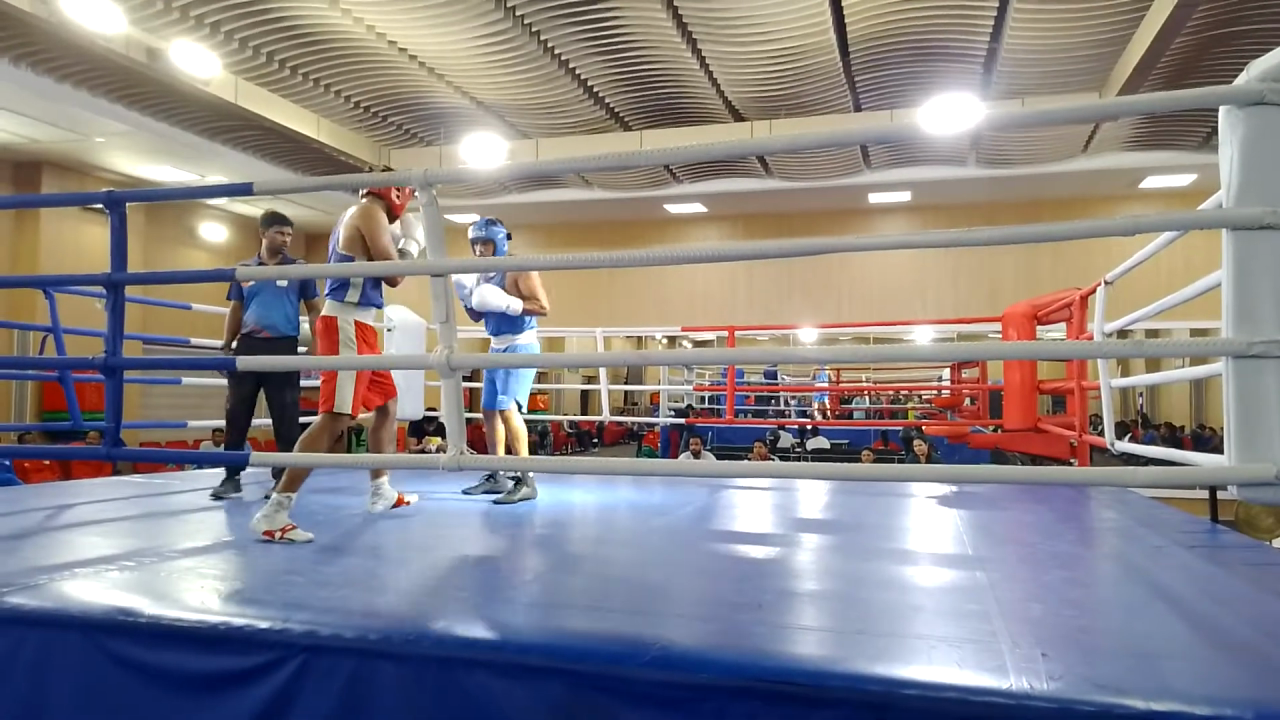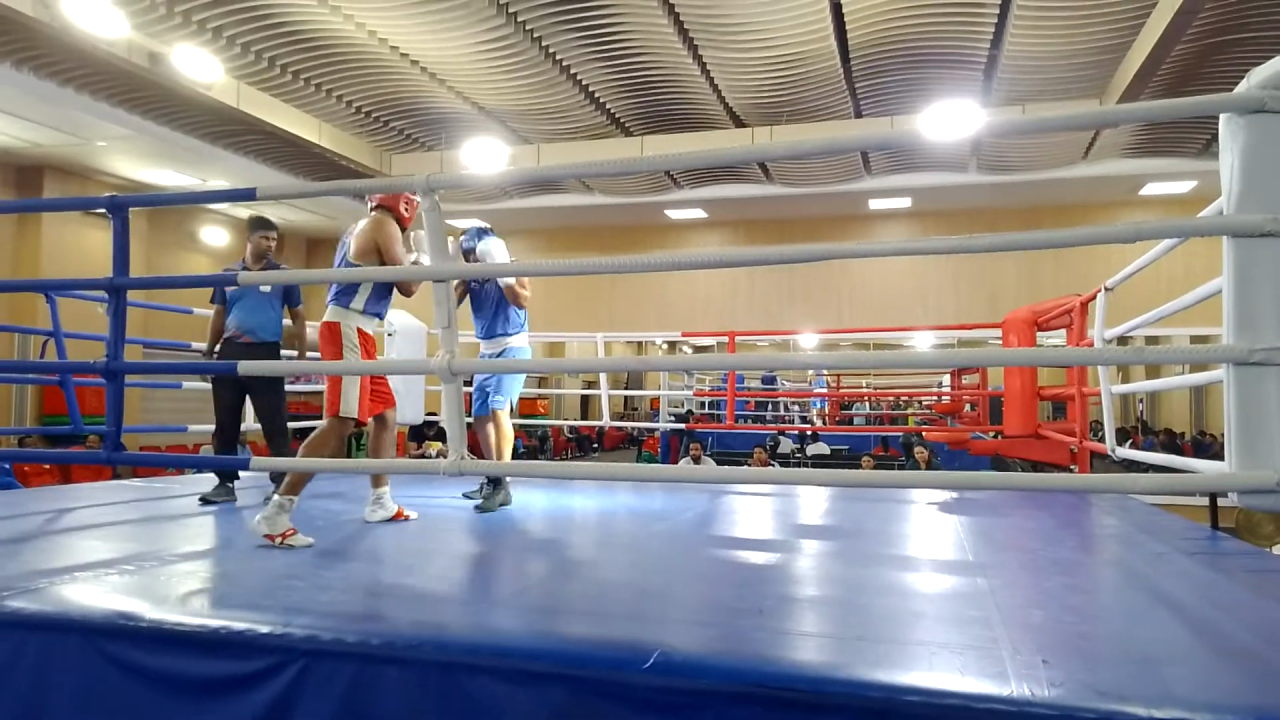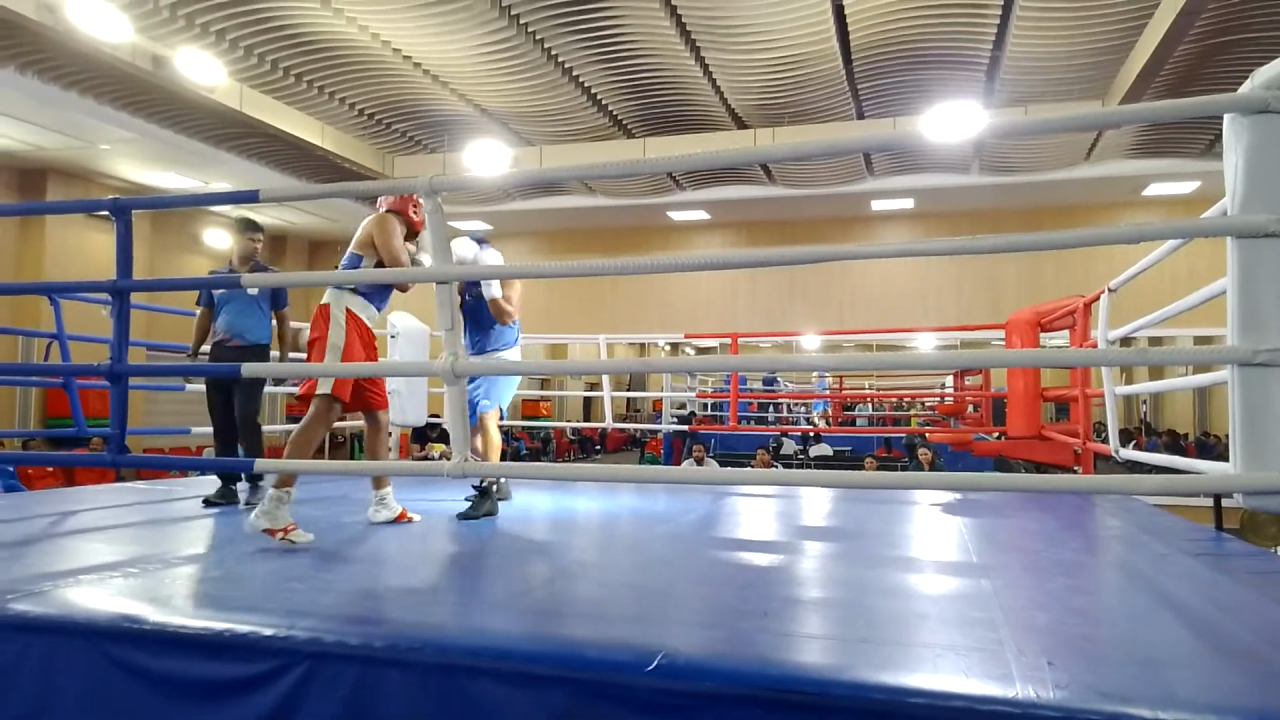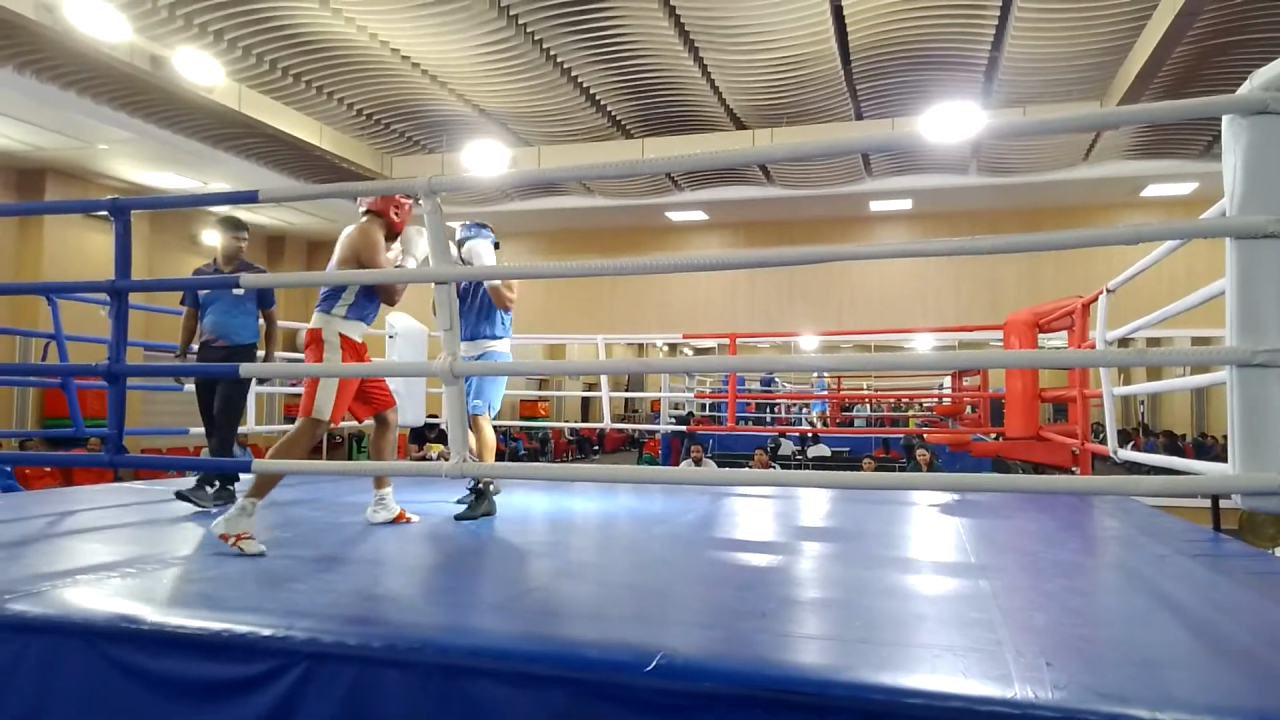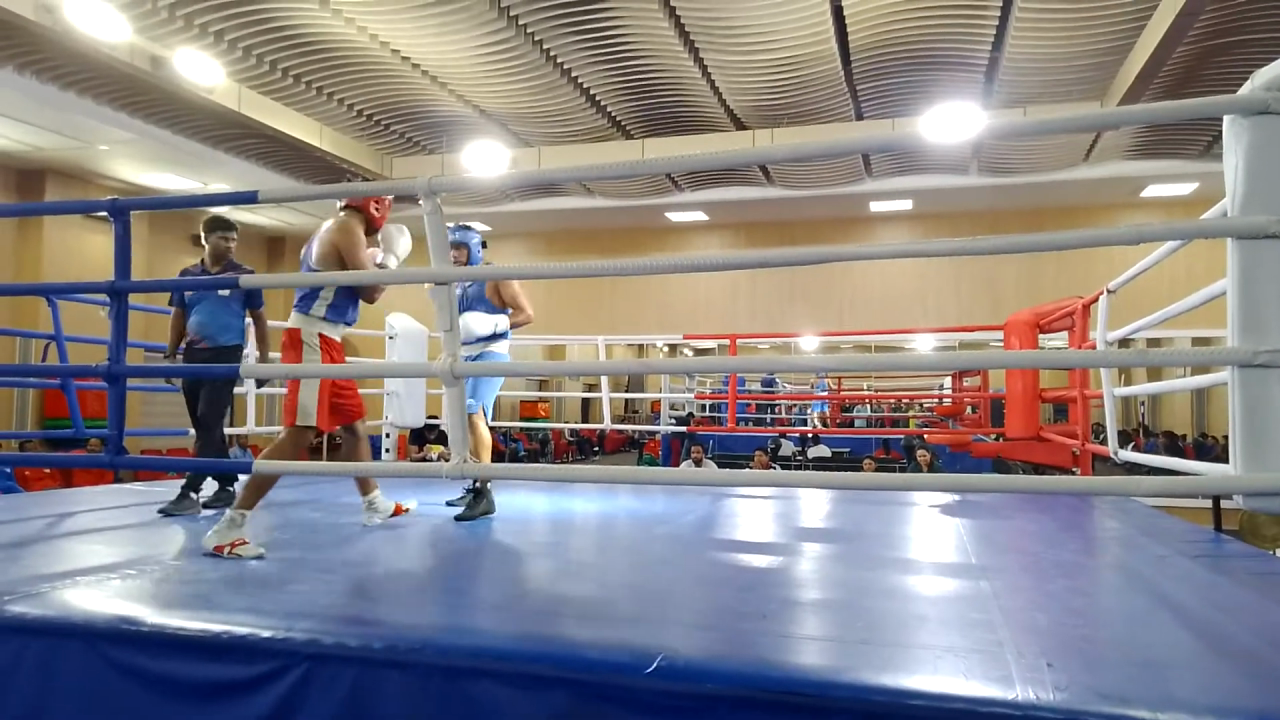
dt=0.2s
person 1, frame 1
left shoulder: (354, 218)
right shoulder: (370, 213)
right elbow: (393, 276)
left wrist: (396, 242)
right wrist: (411, 243)
left hip: (357, 326)
right hip: (347, 325)
left knee: (387, 406)
right knee: (336, 418)
left ankle: (381, 491)
right ankle: (274, 512)
person 1, frame 2
left shoulder: (357, 231)
right shoulder: (383, 225)
right elbow: (408, 286)
left wrist: (409, 260)
right wrist: (423, 258)
left hip: (359, 334)
right hip: (348, 333)
left knee: (385, 414)
right knee: (340, 423)
left ankle: (380, 502)
right ankle: (275, 515)
person 1, frame 3
left shoulder: (386, 231)
right shoulder: (385, 223)
right elbow: (403, 280)
left wrist: (411, 254)
right wrist: (423, 256)
left hip: (359, 327)
right hip: (342, 318)
left knee: (378, 415)
right knee: (326, 409)
left ankle: (384, 503)
right ankle: (273, 508)
person 1, frame 4
left shoulder: (359, 236)
right shoulder: (368, 233)
right elbow: (391, 295)
left wrist: (398, 255)
right wrist: (411, 256)
left hip: (350, 341)
right hip: (335, 340)
left knee: (387, 417)
right knee: (311, 429)
left ankle: (384, 504)
right ankle: (236, 518)
person 1, frame 5
left shoulder: (334, 231)
right shoulder: (347, 227)
right elbow: (370, 292)
left wrist: (374, 253)
right wrist: (392, 256)
left hip: (324, 342)
right hip: (311, 339)
left knee: (354, 423)
right knee: (300, 434)
left ankle: (374, 504)
right ankle: (228, 526)
person 2, frame 1
left shoulder: (299, 269)
right shoulder: (243, 270)
left elbow: (313, 310)
right elbow: (235, 311)
right wrist: (226, 347)
left hip: (283, 348)
right hip: (247, 347)
left knee: (285, 418)
right knee: (236, 414)
left ankle: (283, 479)
right ankle: (232, 477)
person 2, frame 2
right shoulder: (228, 274)
left elbow: (297, 318)
right elbow: (218, 316)
left wrist: (302, 355)
right wrist: (208, 352)
left hip: (265, 354)
right hip: (229, 353)
left knee: (273, 422)
right knee: (226, 422)
left ankle: (282, 482)
right ankle: (225, 483)
person 2, frame 3
left shoulder: (270, 276)
right shoulder: (215, 276)
left elbow: (283, 320)
right elbow: (204, 317)
left wrist: (283, 359)
right wrist: (193, 354)
left hip: (253, 355)
right hip: (219, 355)
left knee: (245, 419)
right knee: (222, 425)
left ankle: (255, 483)
right ankle: (227, 485)
person 2, frame 4
left shoulder: (257, 275)
right shoulder: (200, 275)
left elbow: (270, 319)
right elbow: (190, 317)
left wrist: (269, 357)
right wrist: (181, 354)
left hip: (240, 355)
right hip: (207, 356)
left knee: (224, 421)
right knee: (213, 425)
left ankle: (204, 486)
right ankle: (227, 486)
person 2, frame 5
left shoulder: (244, 276)
right shoulder: (187, 275)
left elbow: (259, 319)
right elbow: (178, 318)
left wrist: (264, 358)
right wrist: (170, 355)
left hip: (226, 357)
right hip: (193, 357)
left knee: (207, 423)
right knee: (207, 427)
left ankle: (190, 493)
right ankle: (227, 485)
person 3, frame 1
left shoulder: (519, 269)
right shoulder: (481, 274)
left elbow: (542, 308)
right elbow: (475, 316)
left wrist: (505, 302)
right wrist: (465, 296)
left hip: (520, 346)
right hip: (497, 348)
left knee: (508, 409)
right knee: (490, 411)
left ankle: (526, 481)
right ankle: (496, 477)
person 3, frame 2
right shoulder: (468, 277)
left elbow: (522, 300)
left wrist: (502, 269)
left hip: (514, 349)
right hip: (488, 353)
left knee: (498, 409)
right knee: (482, 416)
left ankle: (503, 483)
right ankle: (493, 480)
person 3, frame 3
left shoulder: (508, 283)
right shoulder: (464, 286)
left elbow: (506, 316)
left wrist: (489, 284)
left hip: (503, 363)
left knee: (485, 416)
right knee: (472, 427)
left ankle: (488, 495)
right ankle: (496, 483)
person 3, frame 4
right shoulder: (461, 277)
left elbow: (508, 302)
left wrist: (487, 269)
left hip: (493, 354)
right hip: (465, 355)
left knee: (479, 416)
left ankle: (484, 496)
right ankle: (485, 481)
person 3, frame 5
left shoulder: (496, 278)
right shoulder: (456, 282)
left elbow: (527, 315)
left wrist: (492, 324)
left hip: (490, 355)
right hip: (463, 357)
left knee: (475, 416)
right knee: (461, 420)
left ankle: (484, 494)
right ankle: (476, 488)
